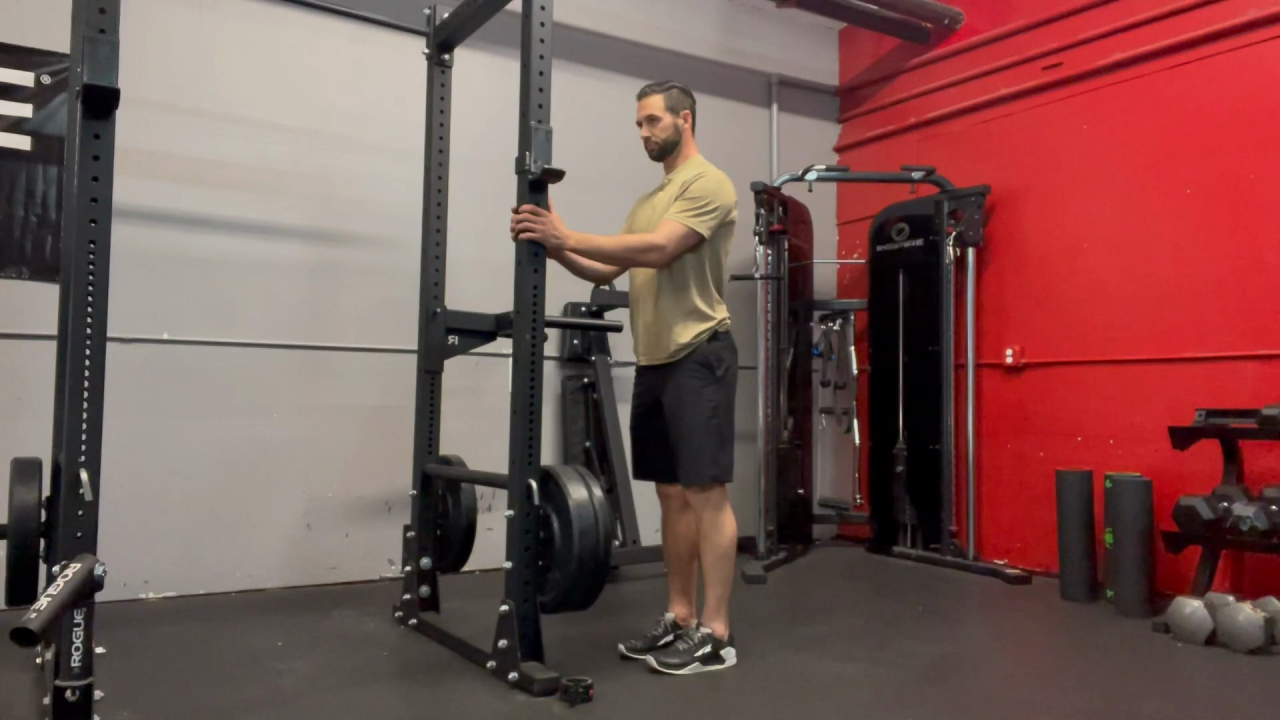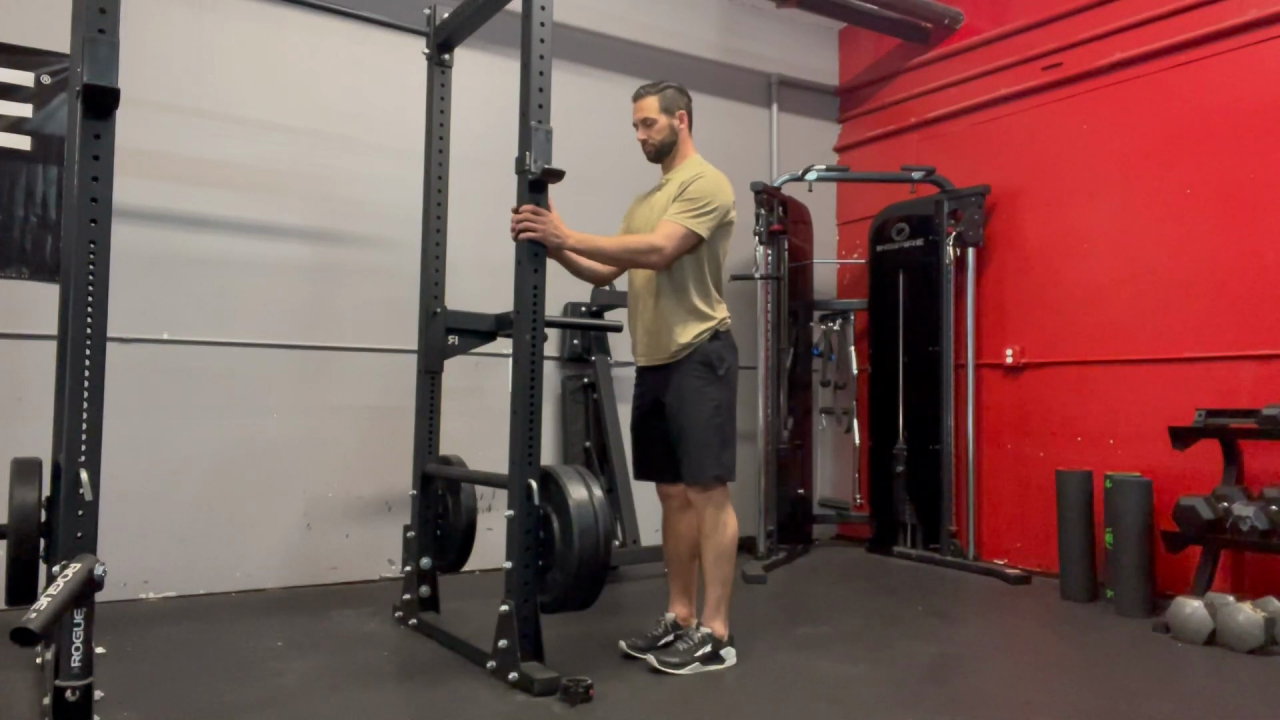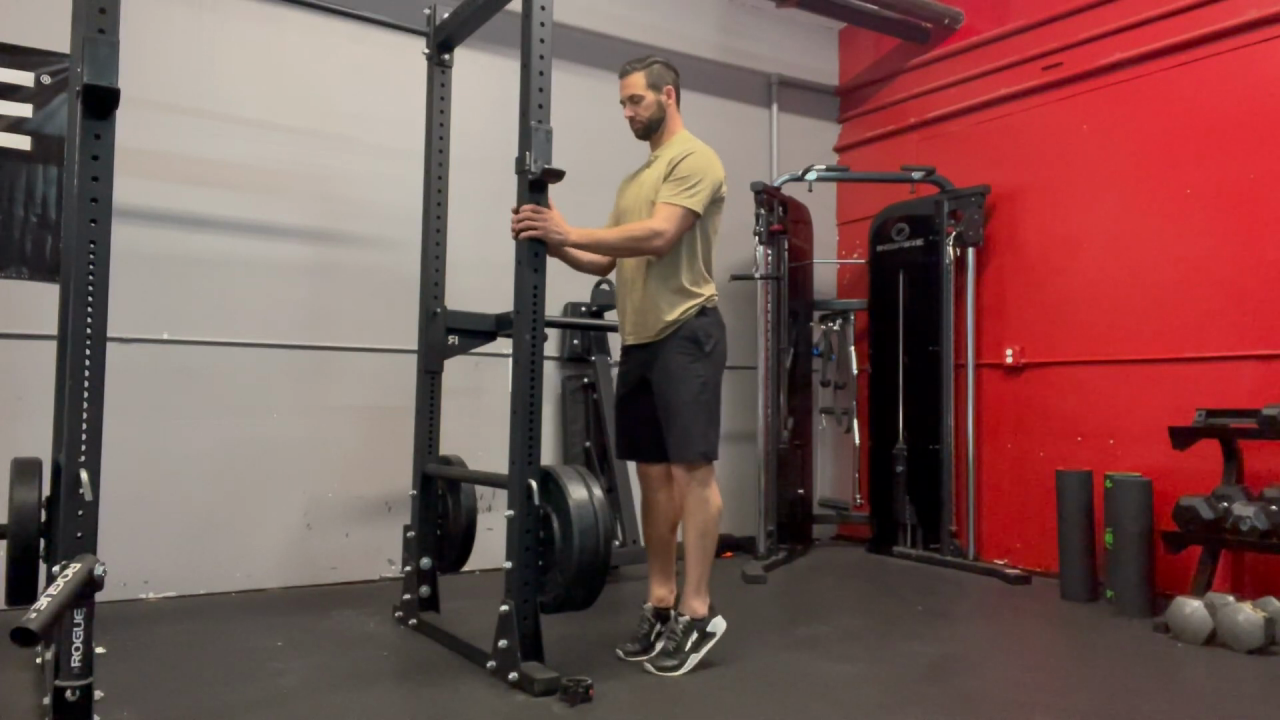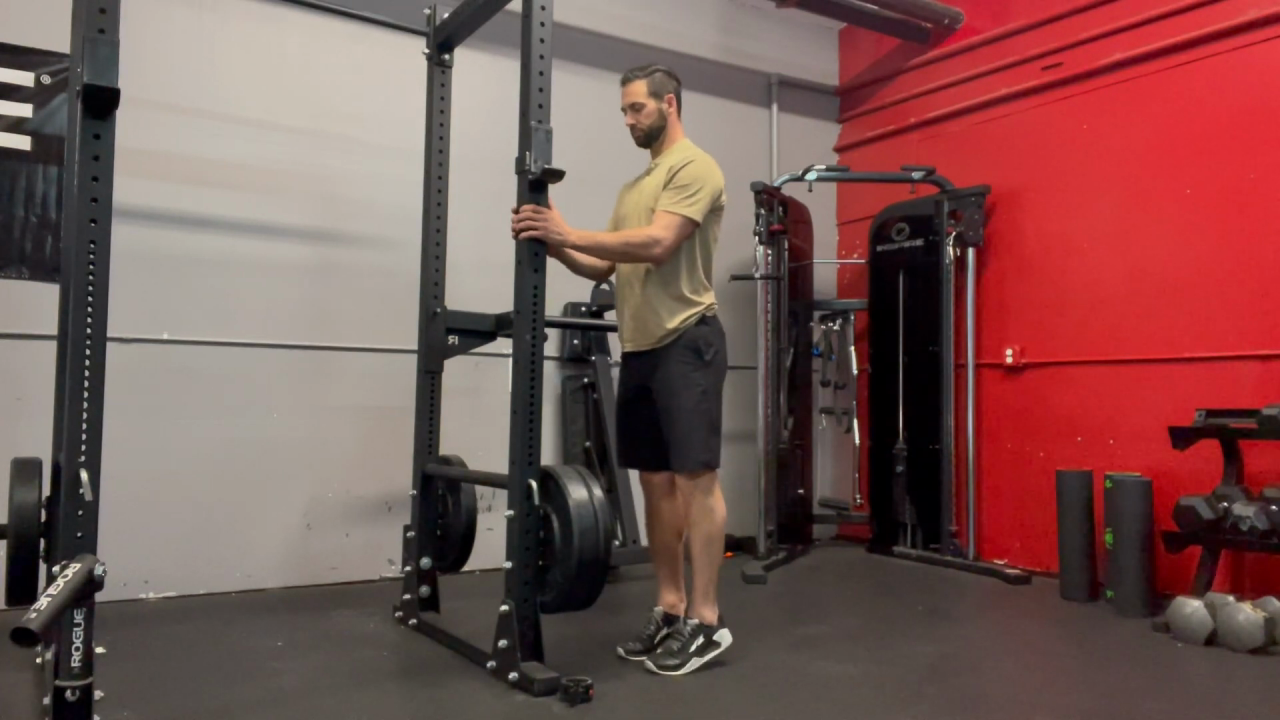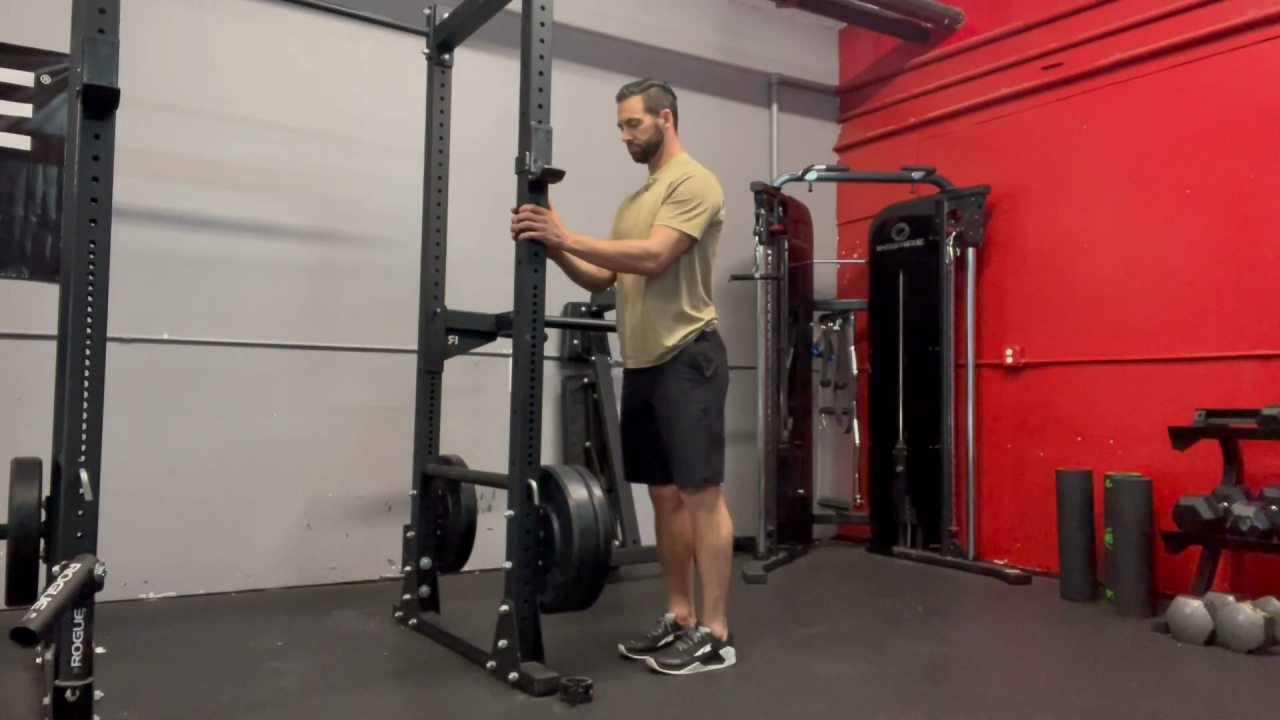
dt=1s
person 1, frame 1
left shoulder: (707, 185)
right shoulder: (651, 199)
left elbow: (657, 251)
right elbow: (607, 270)
left wrist: (568, 236)
right wrist: (554, 248)
left hip: (697, 355)
right hip: (654, 360)
left knee: (705, 491)
right knee: (672, 493)
left ankle: (715, 633)
right ankle: (679, 618)
person 1, frame 2
left shoulder: (706, 184)
right shoulder: (647, 199)
left elbow: (658, 253)
right elbow: (606, 271)
left wrist: (570, 235)
right wrist: (555, 249)
left hip: (698, 355)
right hip: (653, 361)
left knee: (707, 491)
right knee: (673, 492)
left ankle: (715, 633)
right ankle: (679, 618)
person 1, frame 3
left shoulder: (694, 160)
right shoulder: (637, 177)
left elbow: (659, 237)
right elbow: (606, 260)
left wrist: (570, 231)
right wrist: (556, 243)
left hip: (685, 333)
right hip: (639, 340)
left knee: (690, 470)
right knee: (654, 474)
left ankle: (697, 612)
right ankle: (661, 604)
person 1, frame 4
left shoulder: (694, 168)
right shoulder: (637, 184)
left elbow: (658, 245)
right elbow: (604, 266)
left wrist: (570, 232)
right wrist: (557, 245)
left hip: (686, 343)
right hip: (640, 348)
left knee: (694, 478)
right knee: (657, 481)
left ankle: (706, 619)
right ankle: (669, 609)
person 1, frame 5
left shoulder: (693, 183)
right shoulder: (636, 199)
left elbow: (654, 258)
right elbow: (602, 277)
left wrist: (570, 237)
right wrist: (555, 249)
left hip: (687, 357)
right hip: (642, 363)
left knee: (700, 493)
right knee: (665, 494)
left ankle: (714, 633)
right ankle: (679, 618)
